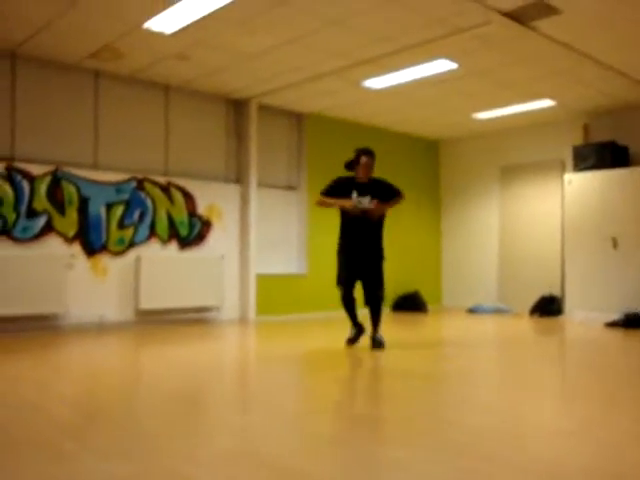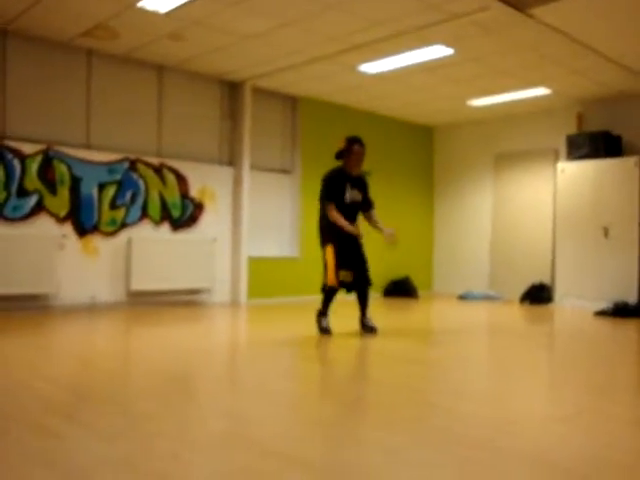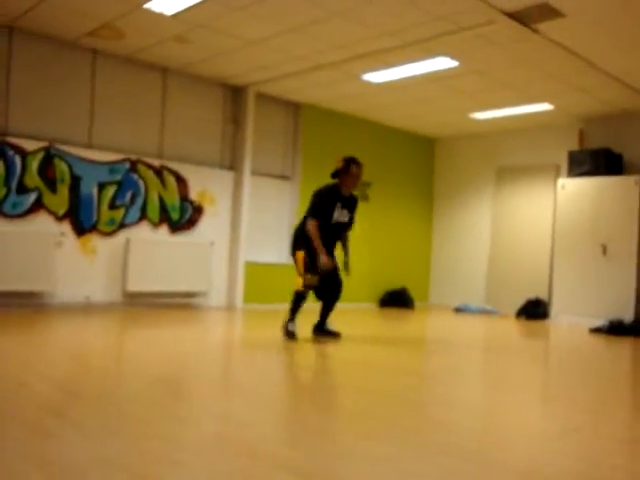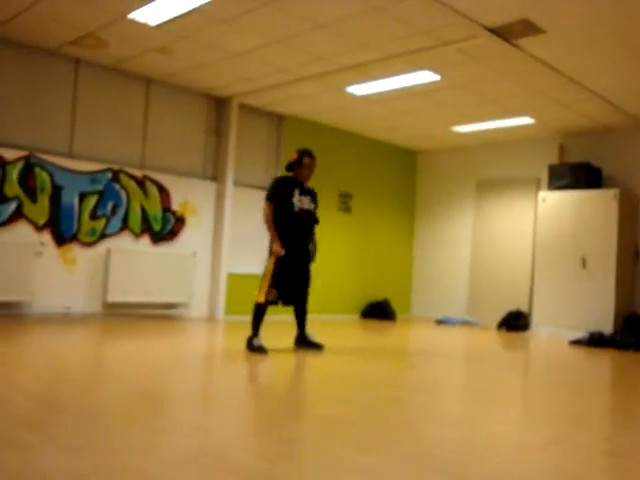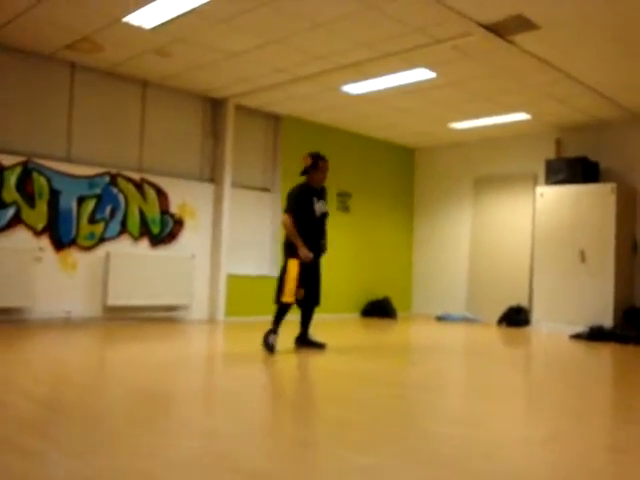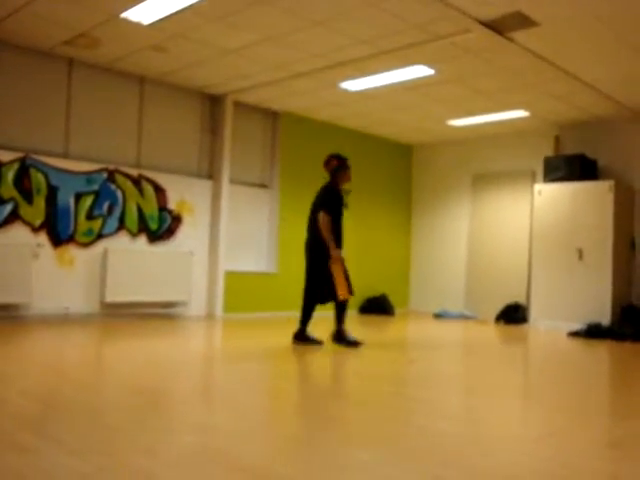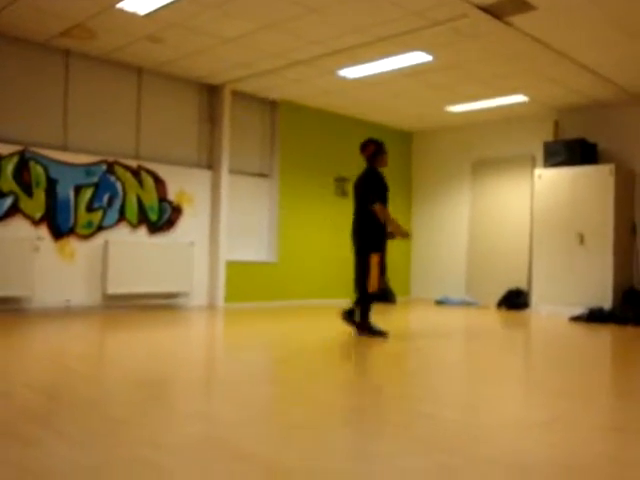
dt=0.5s
person 1, frame 1
left shoulder: (381, 186)
right shoulder: (342, 184)
left elbow: (399, 196)
right elbow: (320, 200)
left wrist: (384, 208)
right wrist: (343, 204)
left hip: (372, 249)
right hip: (348, 248)
left knee: (375, 292)
right knee: (345, 291)
left ankle: (376, 333)
right ankle: (356, 326)
person 1, frame 2
left shoulder: (362, 181)
right shoulder: (333, 177)
left elbow: (367, 211)
right elbow: (330, 210)
left wrist: (383, 230)
right wrist: (348, 227)
left hip: (352, 236)
right hip: (333, 234)
left knee: (362, 277)
right knee: (338, 276)
left ankle: (365, 318)
right ankle: (323, 314)
person 1, frame 3
left shoulder: (353, 201)
right shoulder: (325, 194)
left elbow: (344, 230)
right elbow: (311, 224)
left wrist: (346, 256)
right wrist: (322, 254)
left hip: (326, 248)
right hip: (305, 244)
left knee: (334, 287)
right knee: (308, 281)
left ankle: (321, 325)
right ankle: (290, 322)
person 1, frame 4
left shoulder: (311, 193)
right shoulder: (281, 184)
right elbow: (268, 211)
left wrist: (313, 247)
right wrist: (274, 241)
left hip: (301, 251)
right hip: (282, 249)
left knee: (300, 295)
right knee: (267, 292)
left ankle: (302, 336)
right ankle: (254, 337)
person 1, frame 5
left shoulder: (321, 192)
right shoulder: (298, 192)
right elbow: (287, 220)
left wrist: (323, 242)
right wrist: (301, 248)
left hip: (312, 251)
right hip: (297, 250)
left knee: (312, 295)
right knee: (292, 293)
left ankle: (303, 335)
right ankle: (272, 333)
person 1, frame 6
left shoulder: (329, 191)
right shoulder: (332, 191)
right elbow: (323, 218)
left wrist: (333, 246)
right wrist: (333, 247)
left hip: (316, 248)
right hip: (324, 248)
left knee: (314, 291)
left ankle: (302, 332)
right ankle: (340, 331)
person 1, frame 7
left shoulder: (363, 178)
right shoulder: (375, 177)
right elbow: (377, 208)
left wrist: (387, 230)
right wrist: (397, 228)
left hip: (362, 234)
right hip: (371, 236)
left knee: (369, 278)
right knee: (370, 279)
left ankle: (354, 311)
right ankle: (363, 323)
